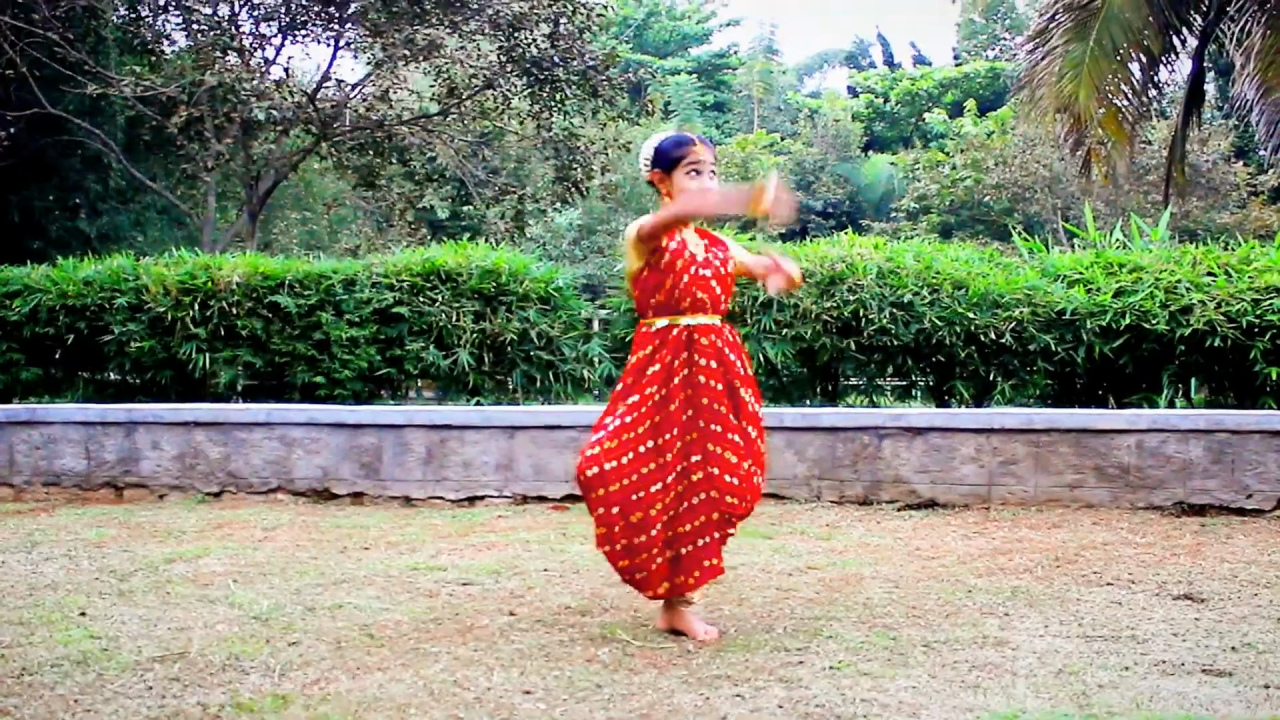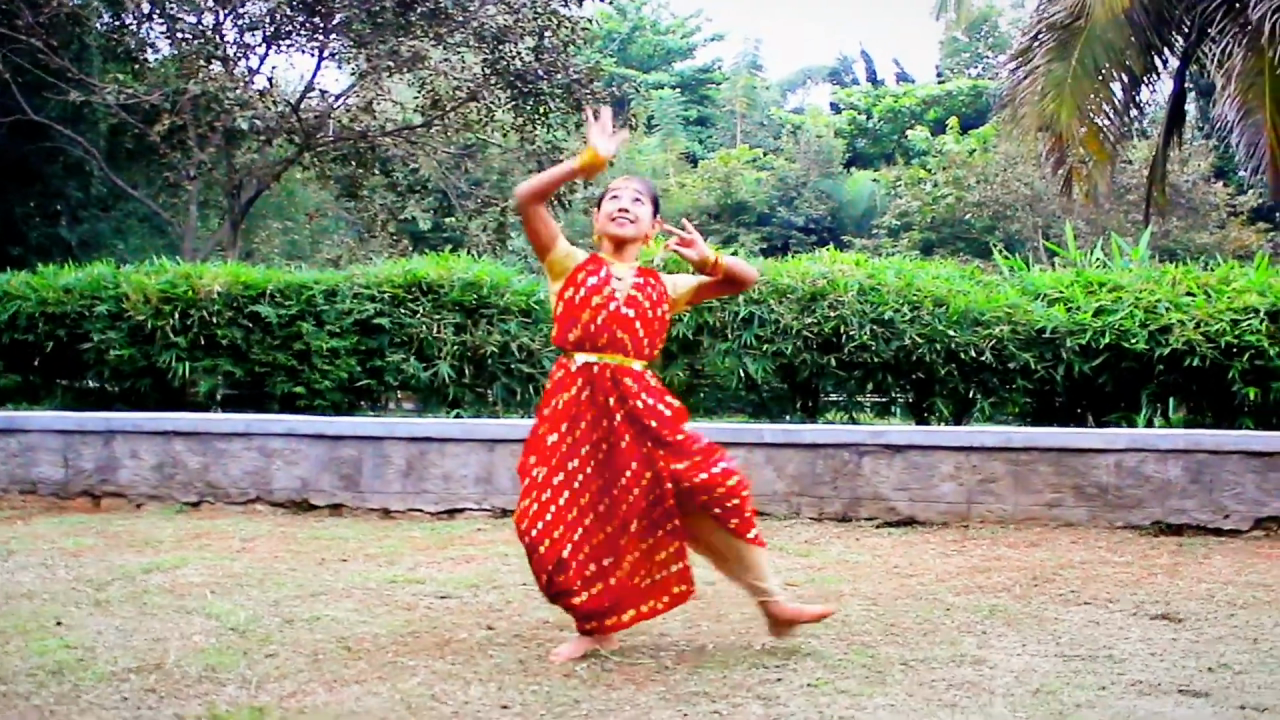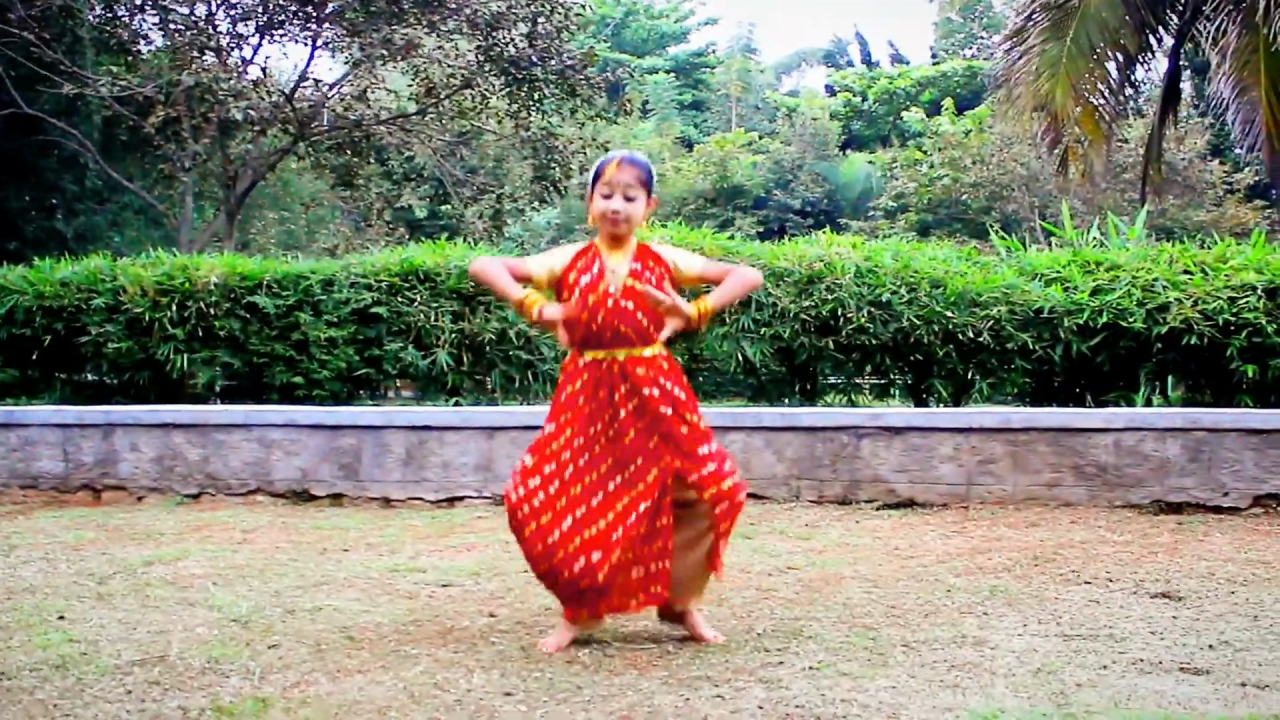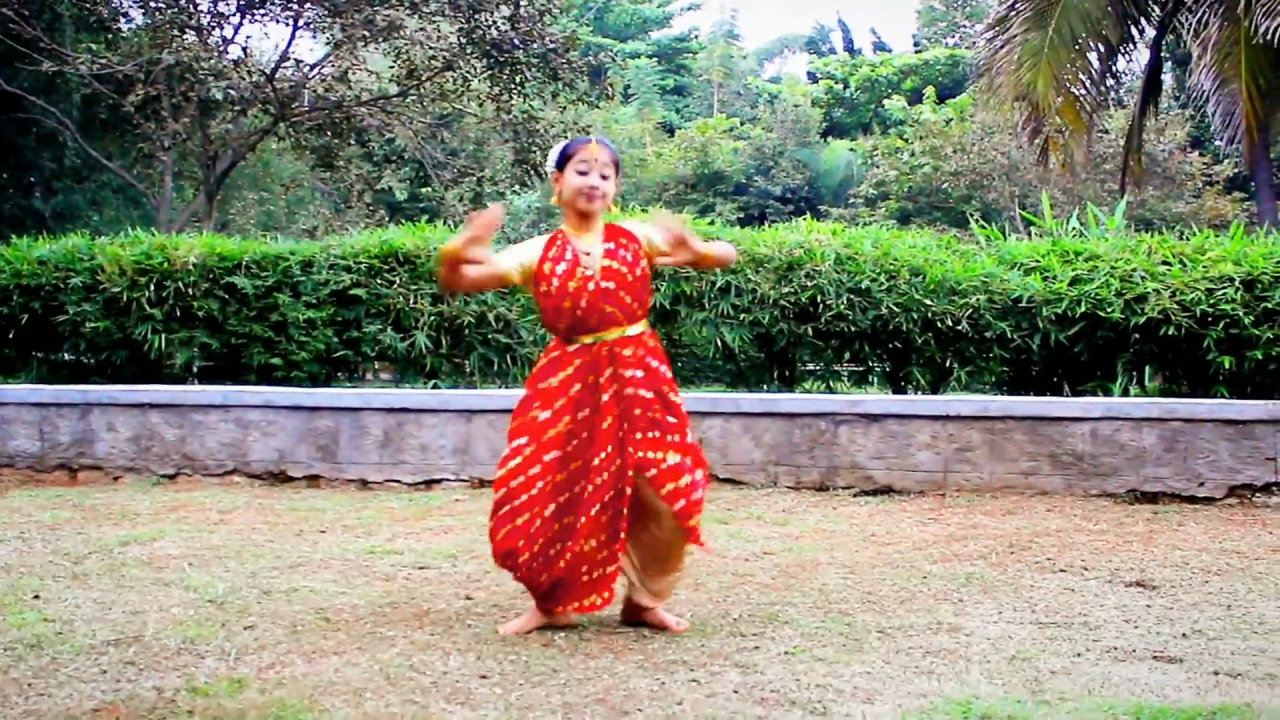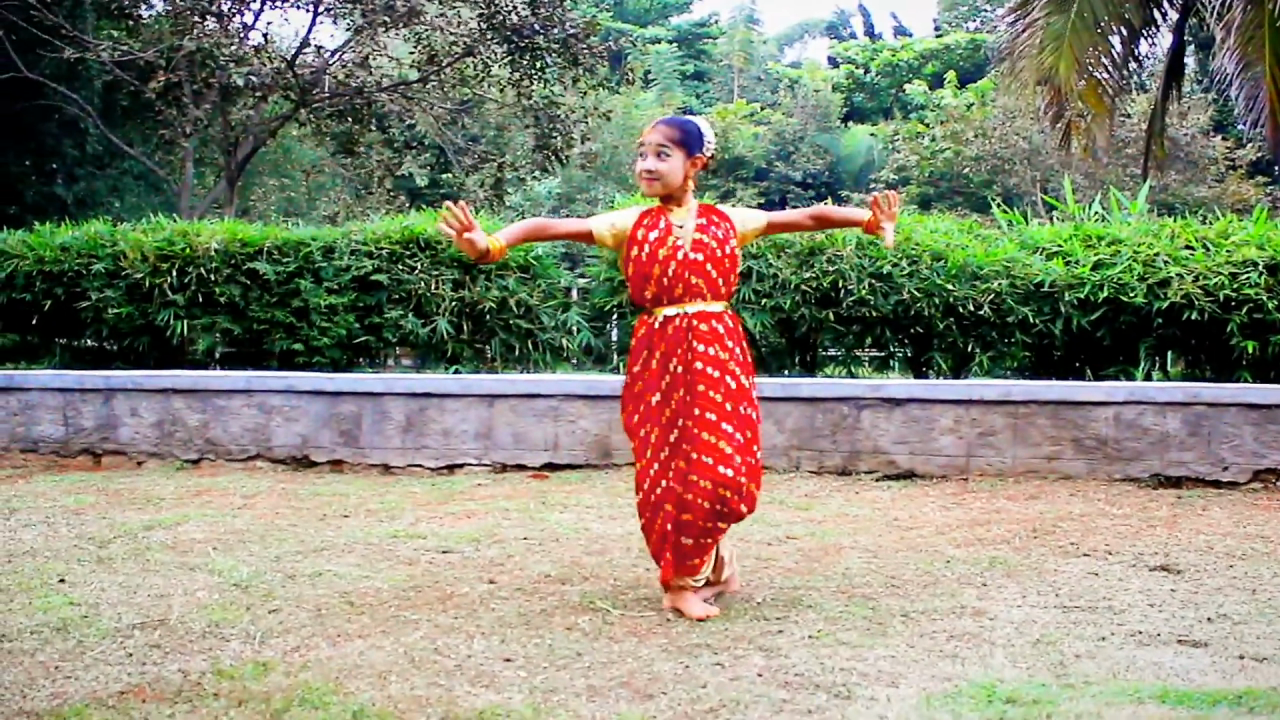
dt=1s
person 1, frame 1
left shoulder: (720, 245)
right shoulder: (645, 235)
left elbow: (774, 269)
right elbow: (680, 211)
left wrist: (783, 271)
right wrist: (752, 202)
left hip: (719, 369)
right hip: (662, 368)
left knee: (706, 482)
right knee: (613, 464)
left ankle: (678, 603)
person 1, frame 2
left shoulder: (663, 288)
right shoulder: (569, 267)
left elbow: (747, 280)
right elbow: (526, 201)
left wrist: (710, 262)
right wrist: (589, 161)
left hip: (639, 404)
right hip: (574, 406)
left knee: (713, 492)
right knee: (562, 522)
left ankle: (773, 603)
right ankle: (594, 627)
person 1, frame 3
left shoulder: (663, 260)
right shoulder: (568, 260)
left elbow: (748, 275)
right elbow: (483, 266)
left wrist: (696, 311)
right wrist: (533, 305)
left hip: (652, 395)
right hip: (588, 397)
left knee: (705, 489)
right knee: (558, 500)
left ankle: (679, 601)
right ankle: (580, 609)
person 1, frame 4
left shoulder: (636, 236)
right shoulder: (535, 254)
left elbow: (726, 256)
right elbow: (456, 284)
left wrist: (694, 250)
right wrist: (458, 251)
left hip: (637, 375)
right hip: (570, 377)
left knee: (669, 487)
right knee: (538, 489)
left ankle: (645, 597)
right ankle: (551, 603)
person 1, frame 5
left shoulder: (728, 221)
right shoulder: (630, 223)
left elbow: (806, 217)
right elbow: (552, 226)
left wrist: (868, 220)
right wrist: (492, 244)
left hip: (716, 351)
right hip: (656, 353)
left knee: (716, 469)
right knee: (668, 470)
left ankle: (682, 579)
right ankle: (710, 561)
